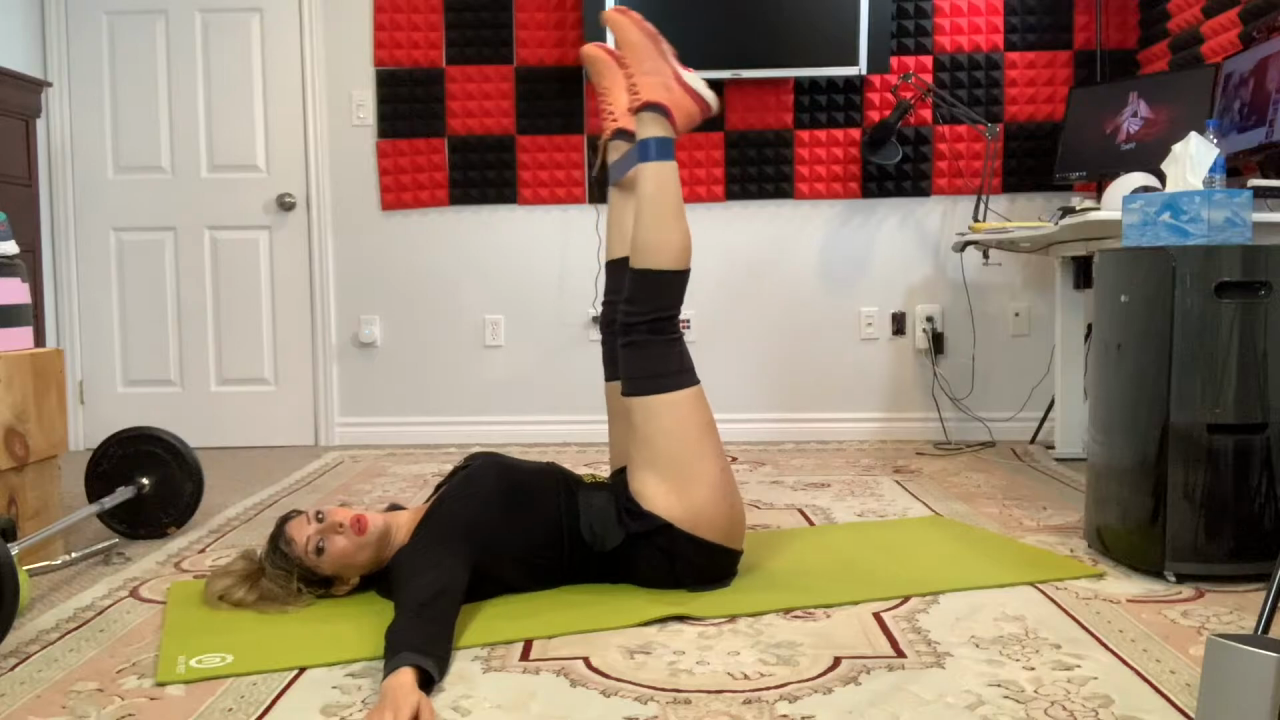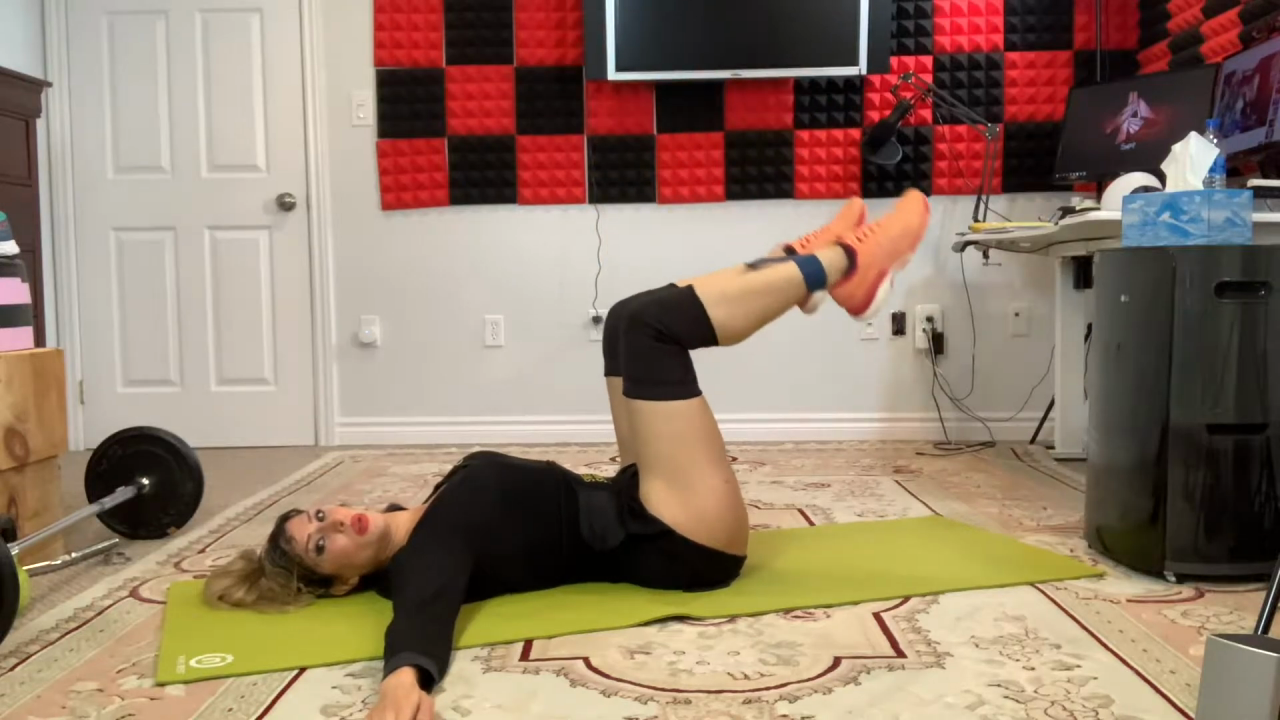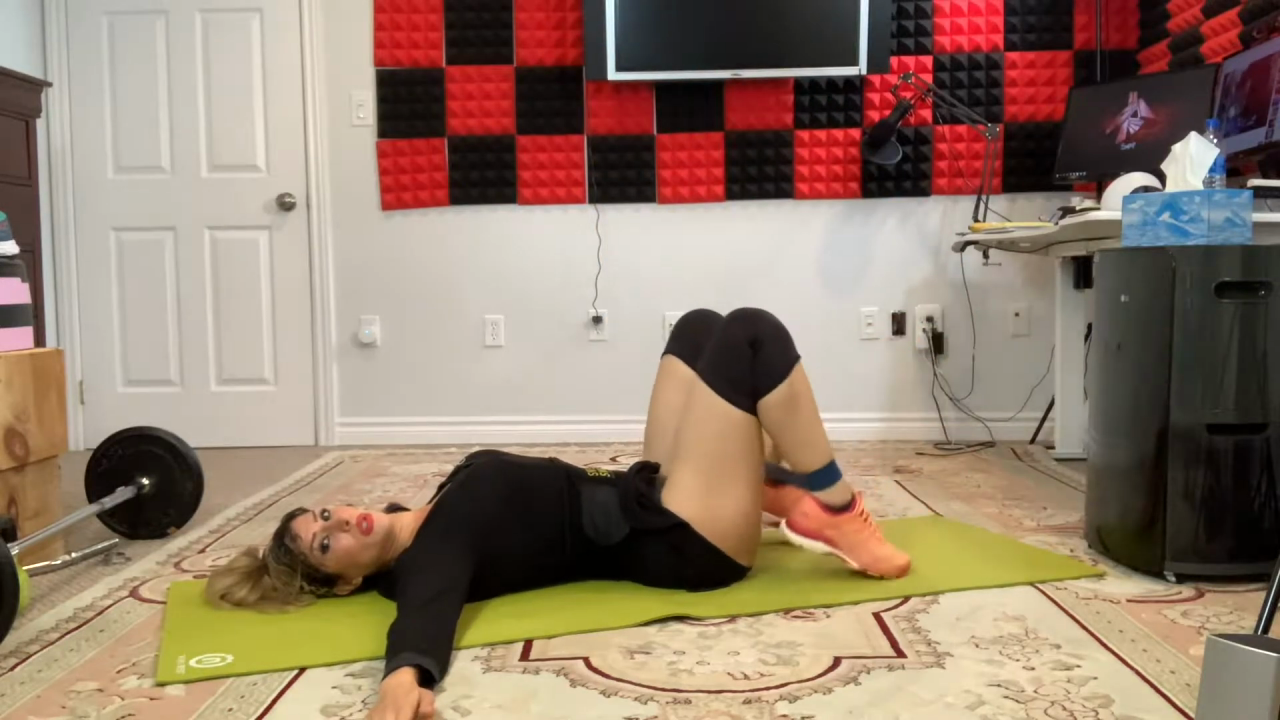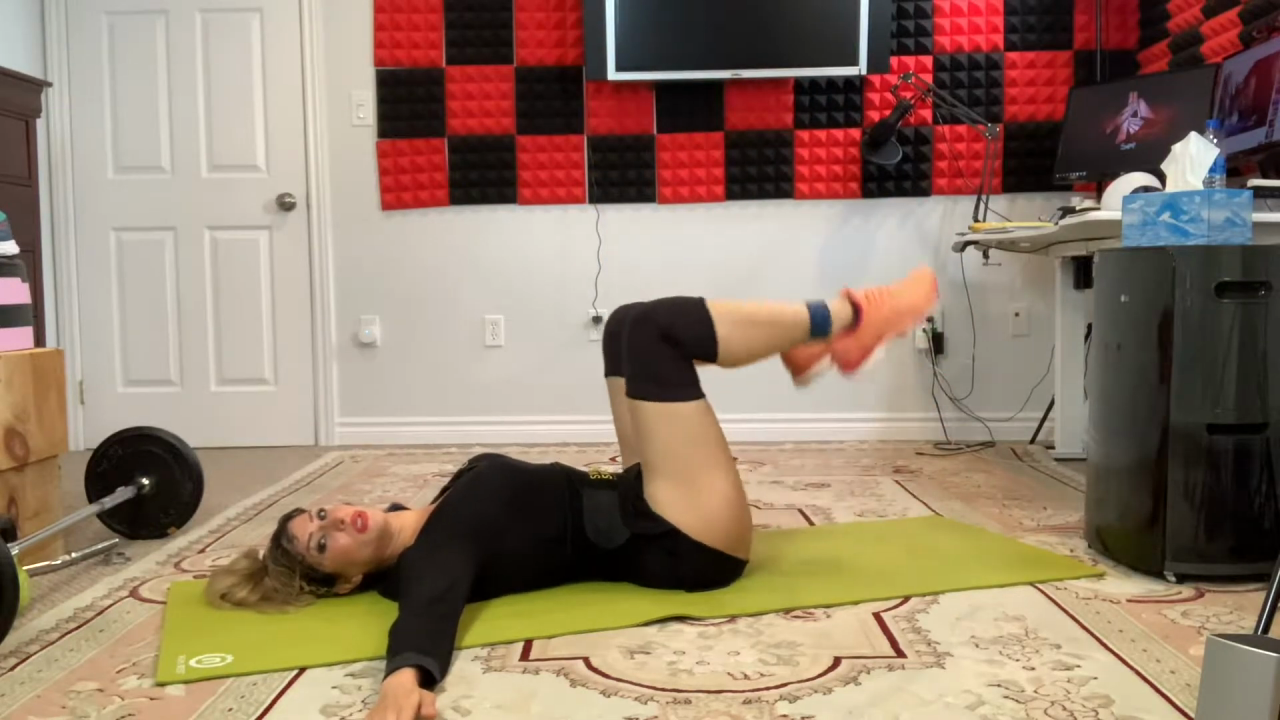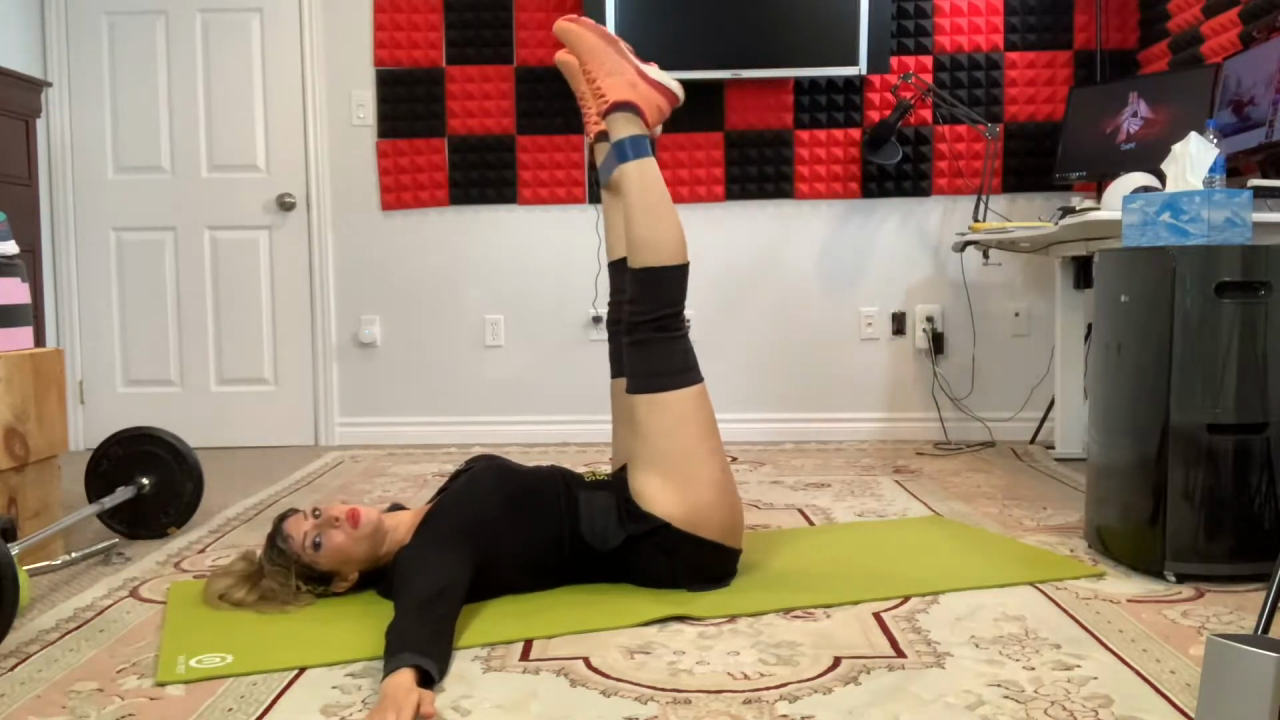
dt=0.7s
person 1, frame 1
left shoulder: (416, 521)
right shoulder: (418, 564)
right elbow: (424, 614)
left hip: (631, 518)
right hip: (681, 546)
right knee: (644, 322)
left ankle: (631, 132)
right ankle: (657, 116)
person 1, frame 2
left shoulder: (417, 522)
right shoulder: (413, 565)
right elbow: (422, 615)
left hip: (629, 512)
right hip: (681, 547)
left knee: (633, 323)
right knee: (646, 325)
left ankle: (808, 261)
right ankle: (841, 264)
person 1, frame 3
left shoulder: (422, 518)
right shoulder: (419, 565)
right elbow: (426, 613)
left hip: (642, 498)
right hip: (684, 543)
left knee: (704, 329)
right knee: (752, 335)
left ankle: (782, 488)
right ankle: (836, 513)
person 1, frame 4
left shoulder: (422, 522)
right shoulder: (421, 564)
right elbow: (426, 614)
left hip: (636, 509)
right hip: (684, 543)
left knee: (631, 328)
right knee: (652, 329)
left ankle: (804, 340)
right ankle: (848, 317)
person 1, frame 5
left shoulder: (420, 525)
right shoulder: (418, 563)
right elbow: (424, 610)
left hip: (632, 514)
right hip: (679, 541)
right knee: (651, 318)
left ankle: (613, 131)
right ankle: (623, 120)
